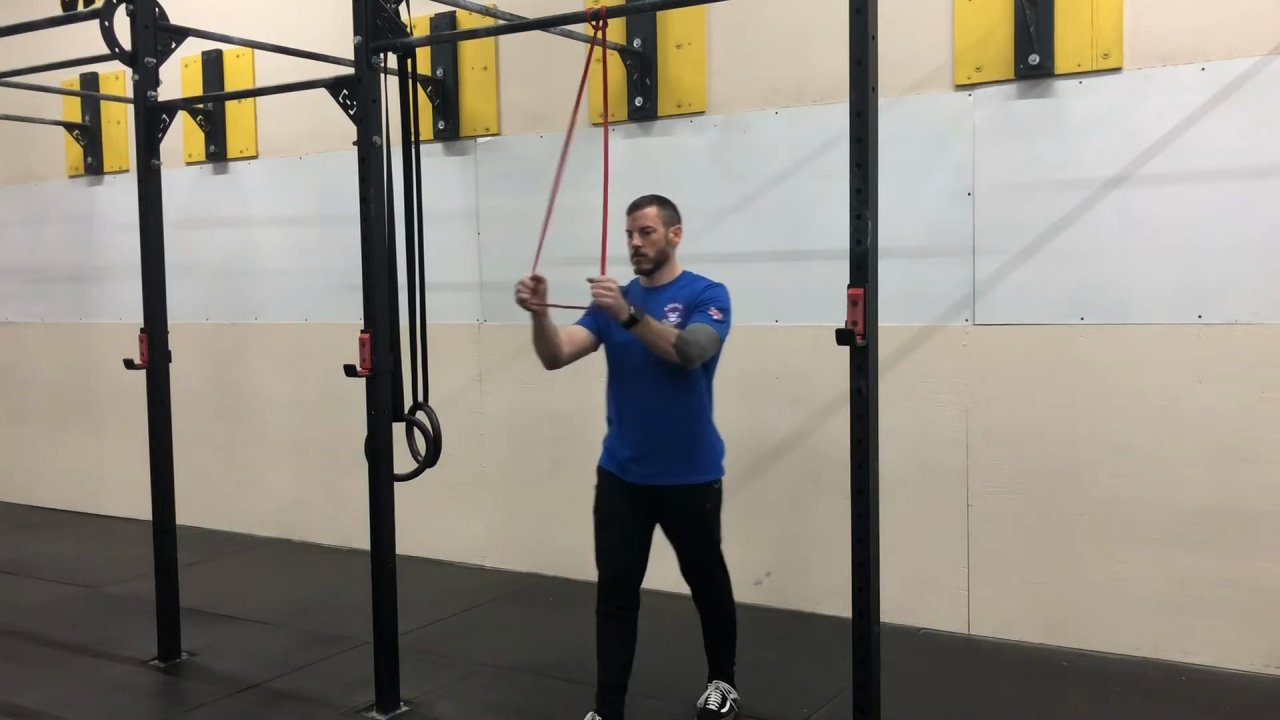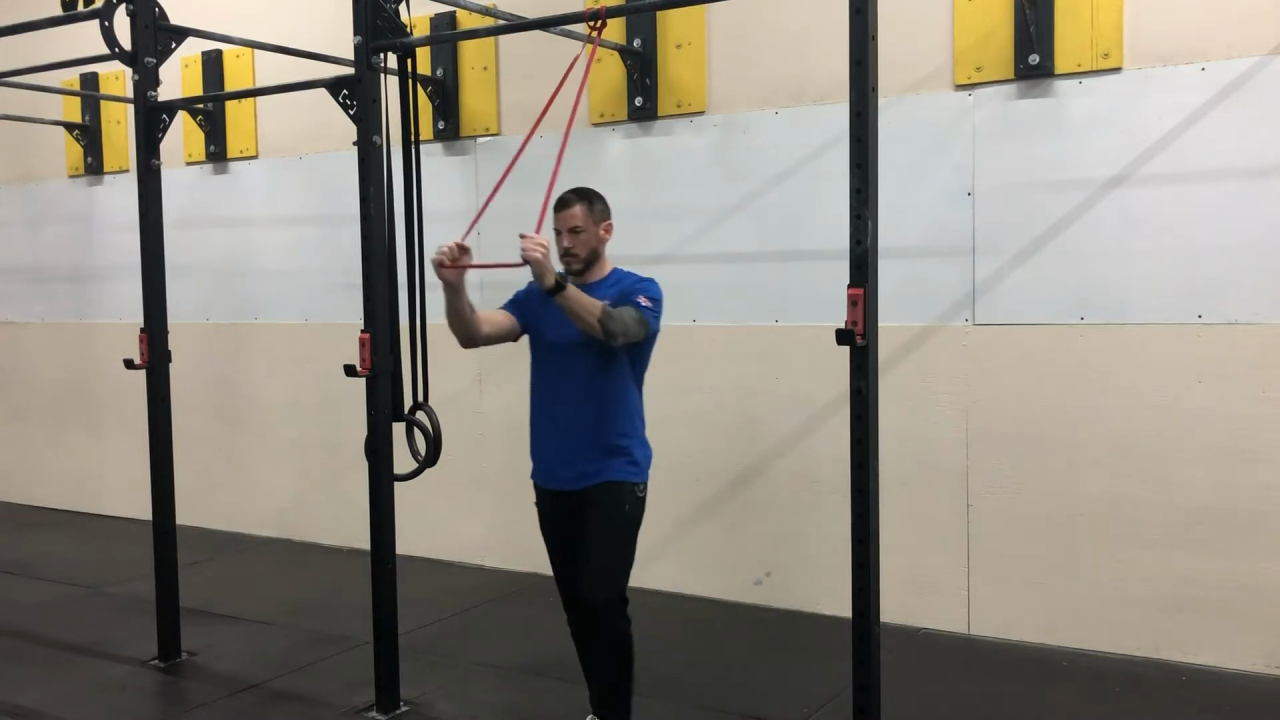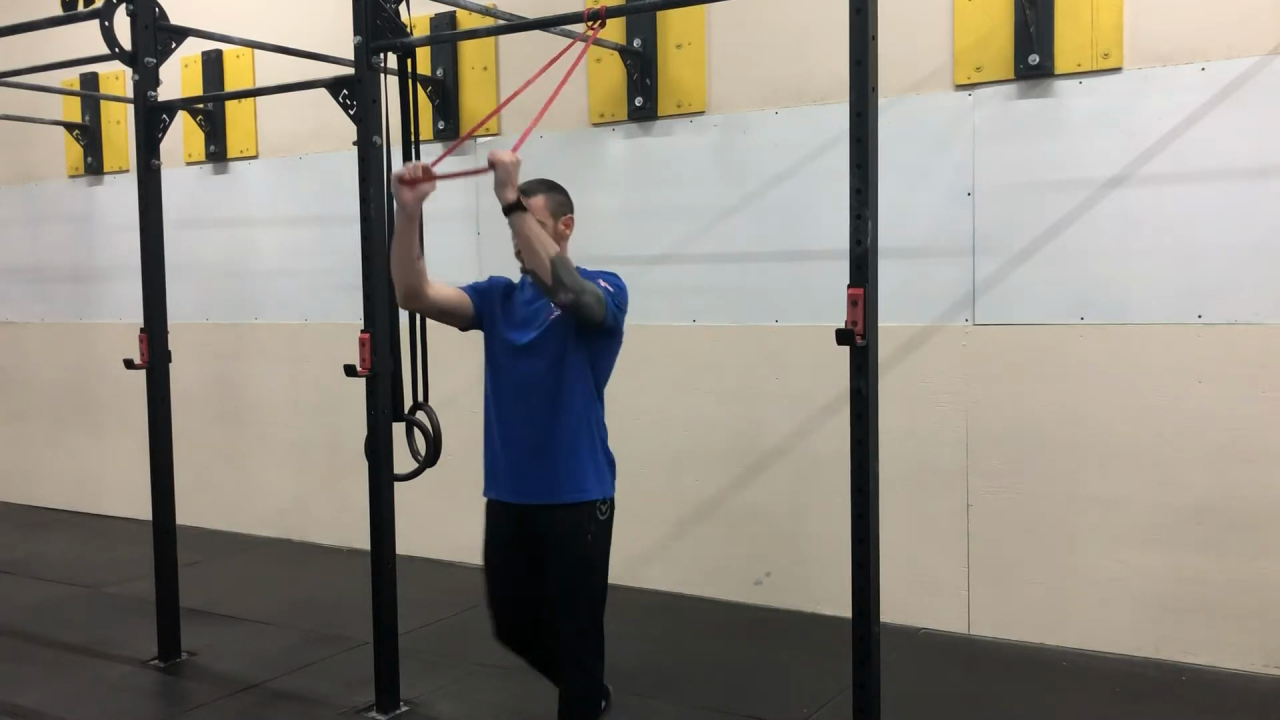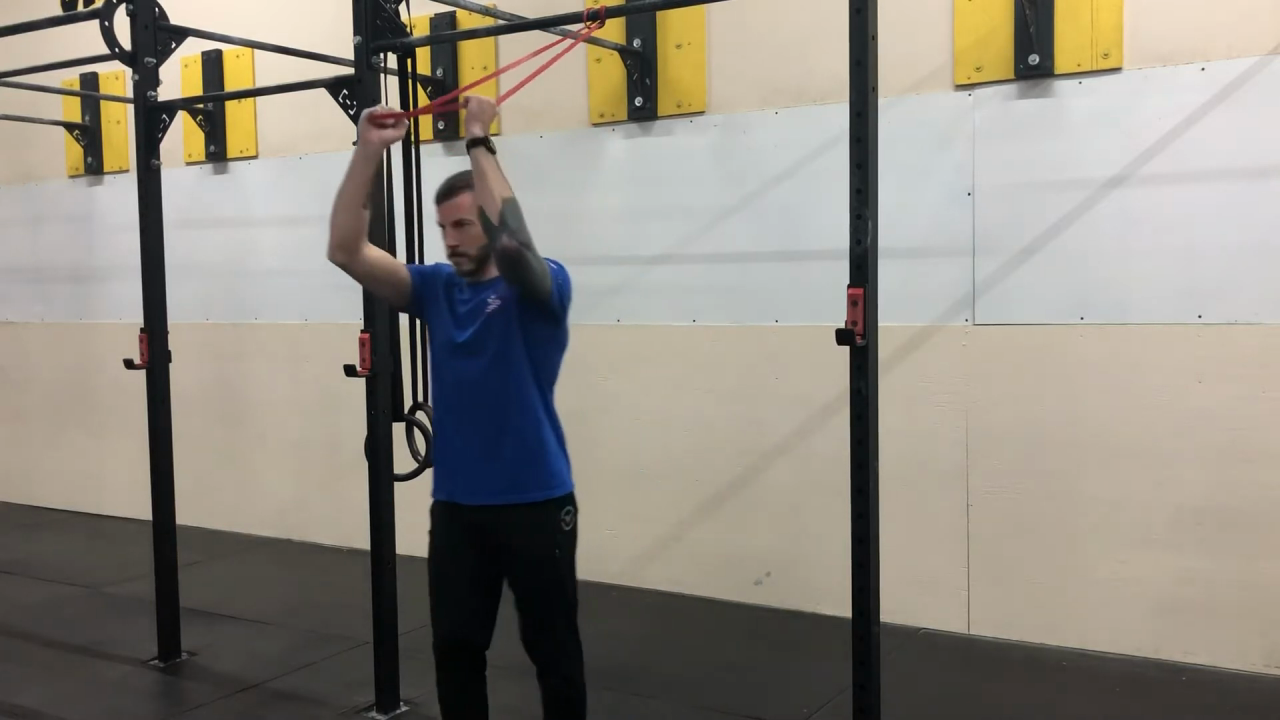
dt=0.5s
person 1, frame 1
left shoulder: (707, 296)
right shoulder: (611, 300)
left elbow: (690, 353)
right elbow: (556, 356)
left wrist: (628, 315)
right wrist: (538, 313)
left hip: (689, 475)
right hip: (621, 473)
left knee: (707, 583)
right knee: (615, 590)
person 1, frame 2
left shoulder: (637, 291)
right shoulder: (536, 297)
left elbow: (613, 329)
right elbow: (474, 335)
left wrist: (553, 281)
right wrist: (454, 286)
left hip: (614, 475)
right hip: (553, 479)
left knee: (602, 598)
right knee: (577, 603)
person 1, frame 3
left shoulder: (602, 291)
right shoulder: (497, 297)
left elbow: (565, 289)
right elbow: (415, 295)
left wrist: (512, 200)
right wrist: (408, 211)
left hip: (576, 498)
right hip: (507, 495)
left knee: (574, 634)
right knee: (514, 626)
person 1, frame 4
left shoulder: (543, 284)
right shoulder: (435, 288)
left elbow: (511, 242)
right elbow: (346, 251)
left wrist: (478, 141)
right wrist: (368, 152)
left hip: (536, 501)
right hip: (456, 504)
left knee: (552, 648)
right knee: (455, 649)
